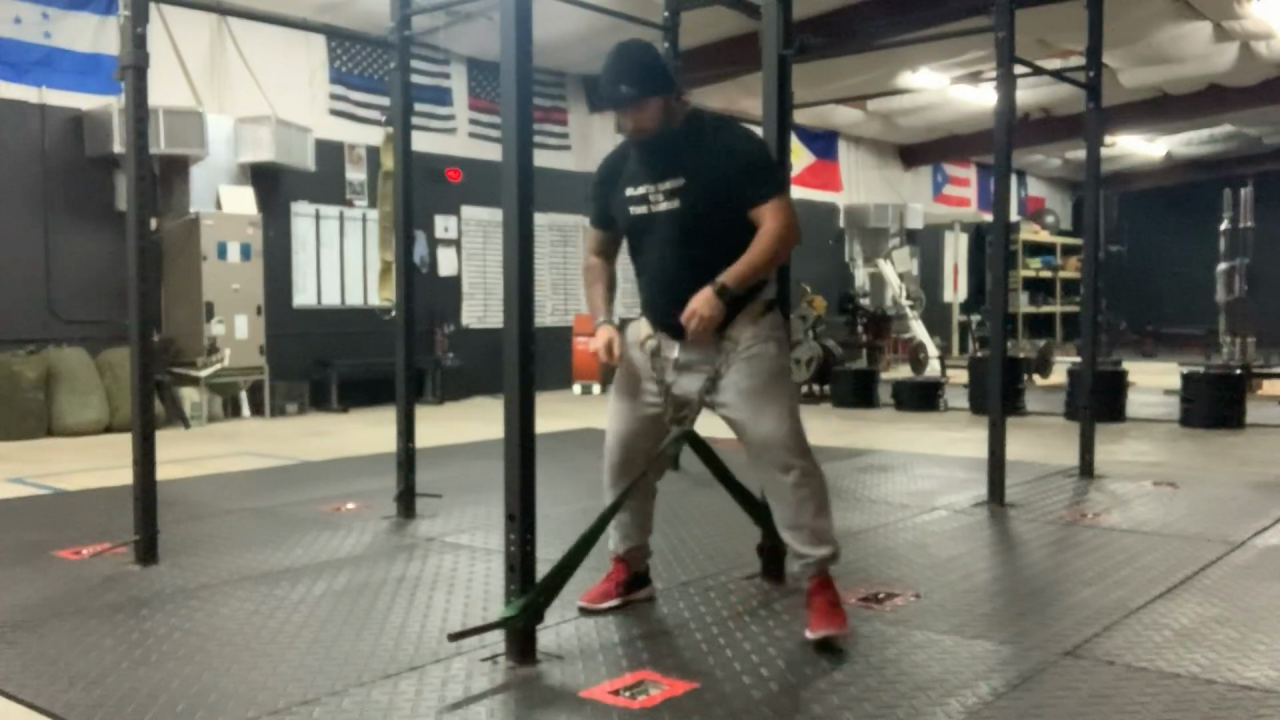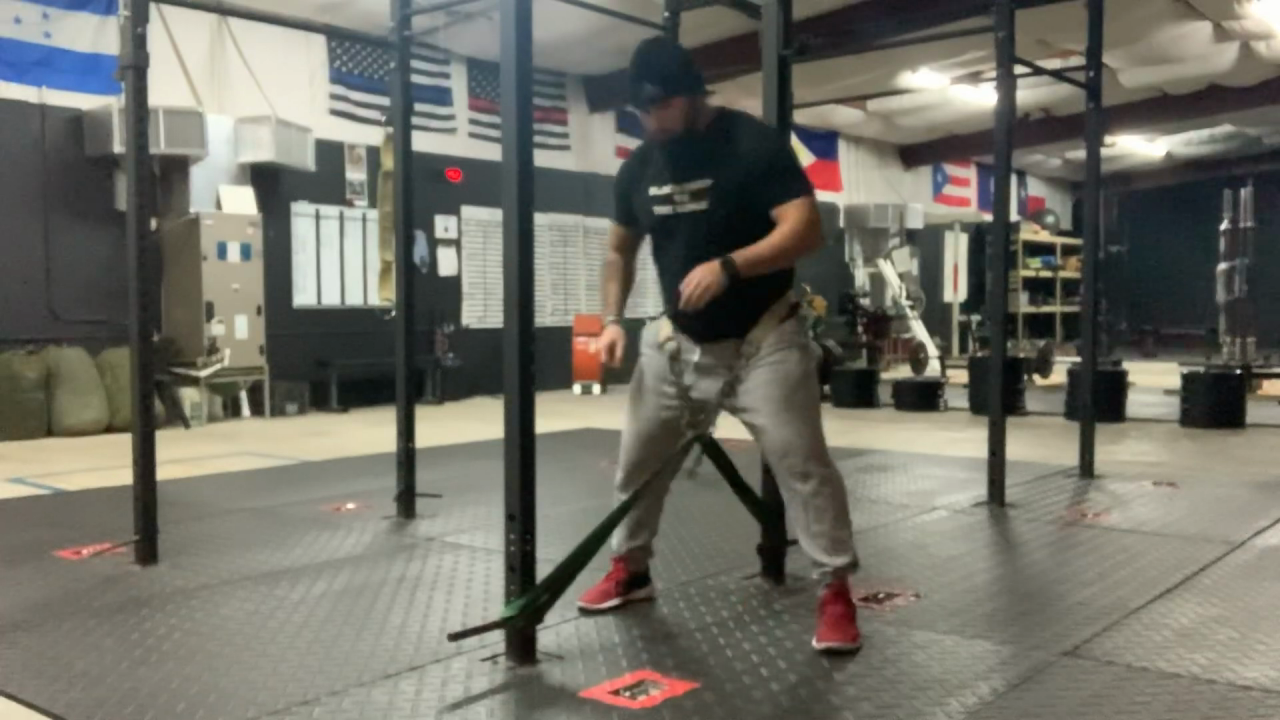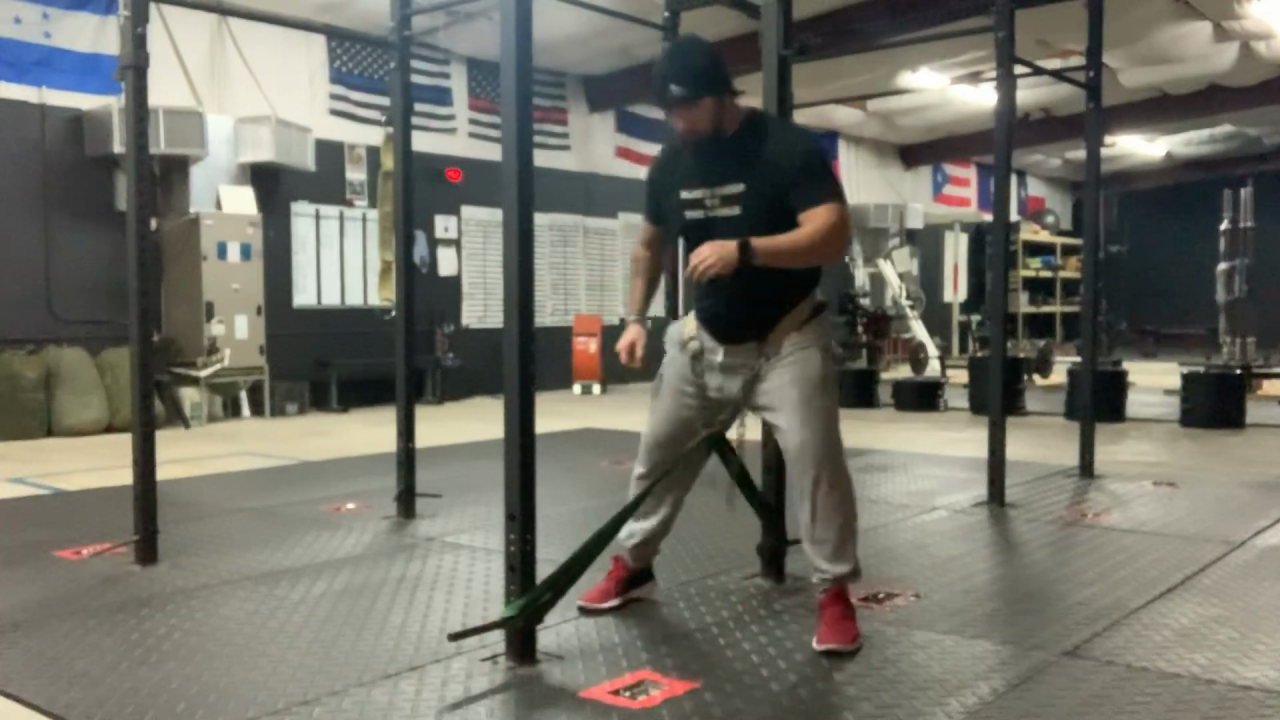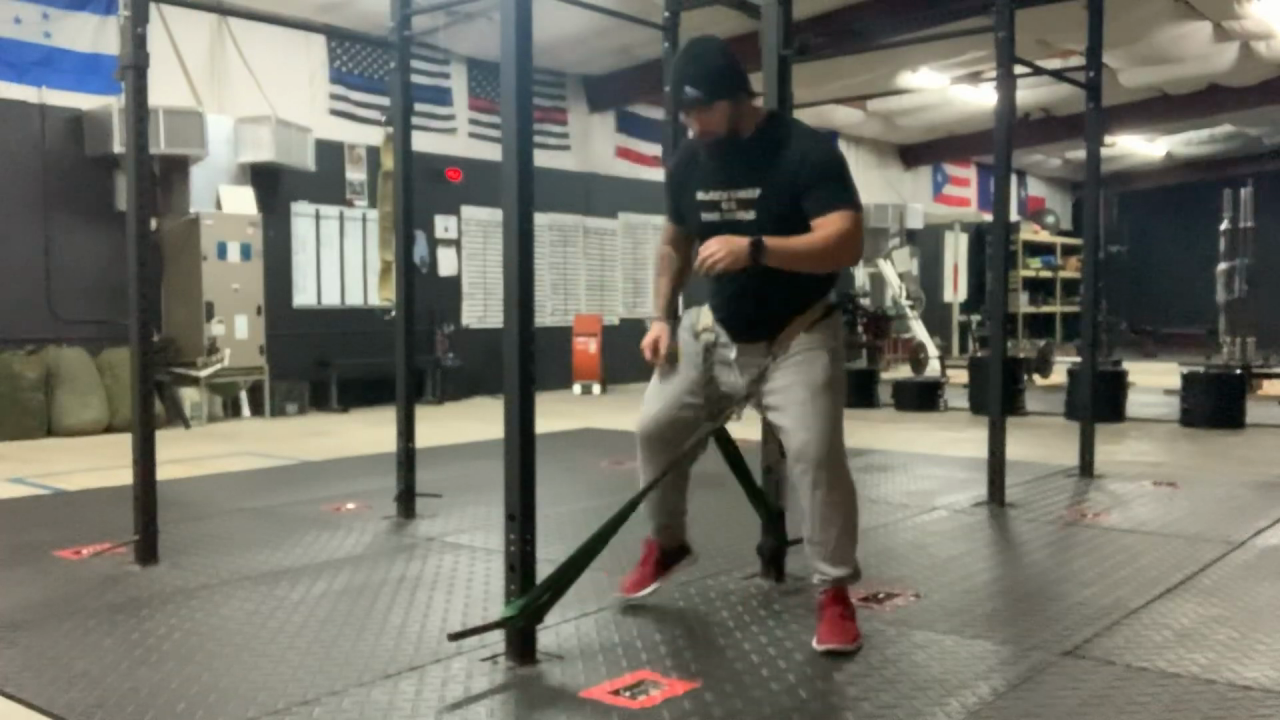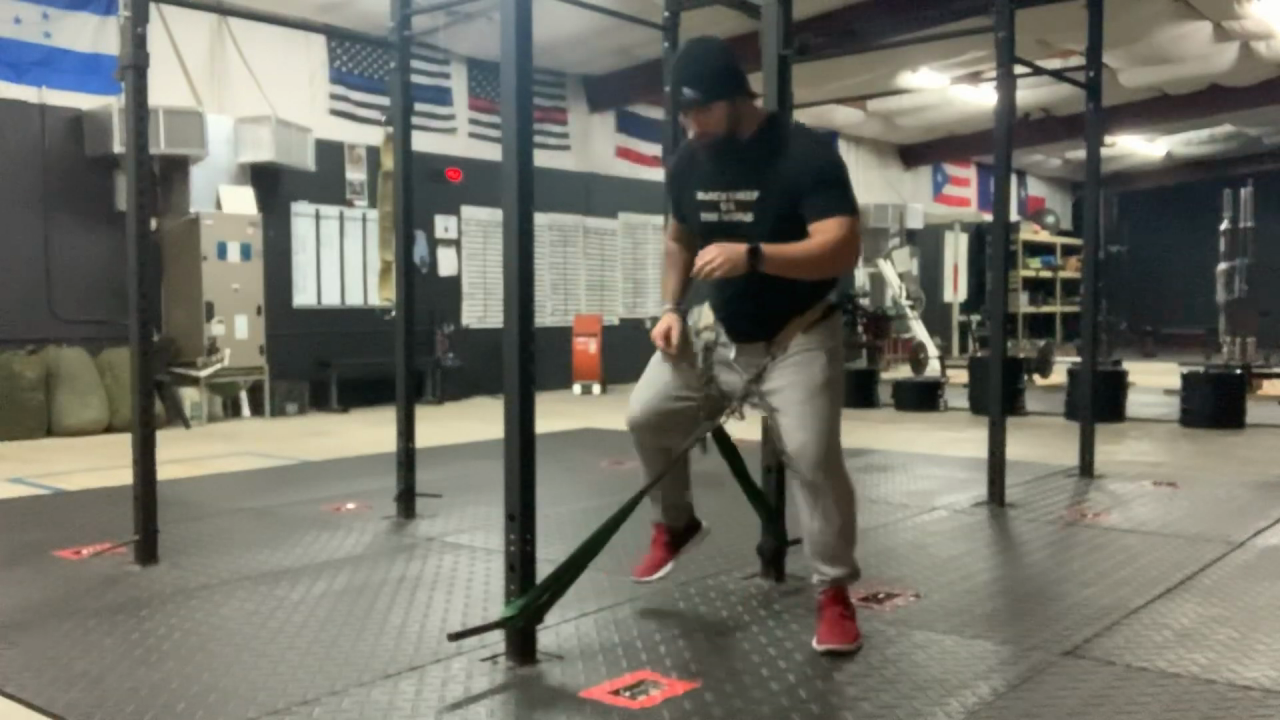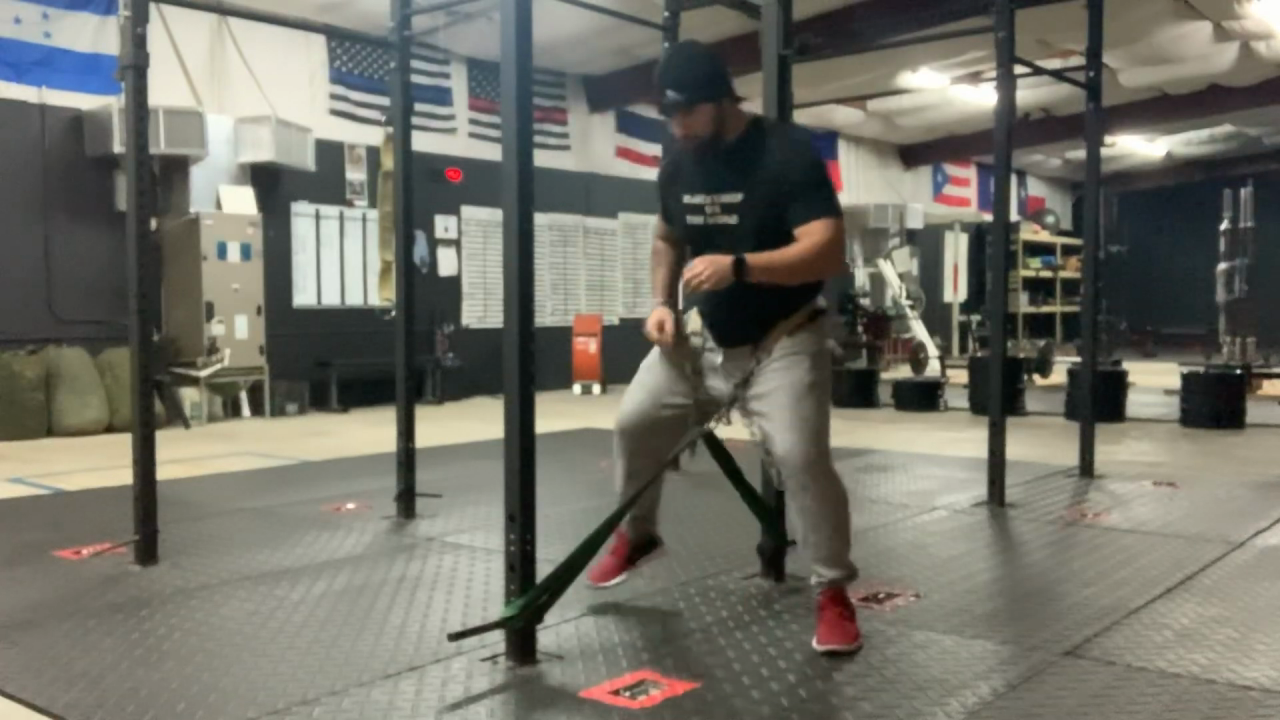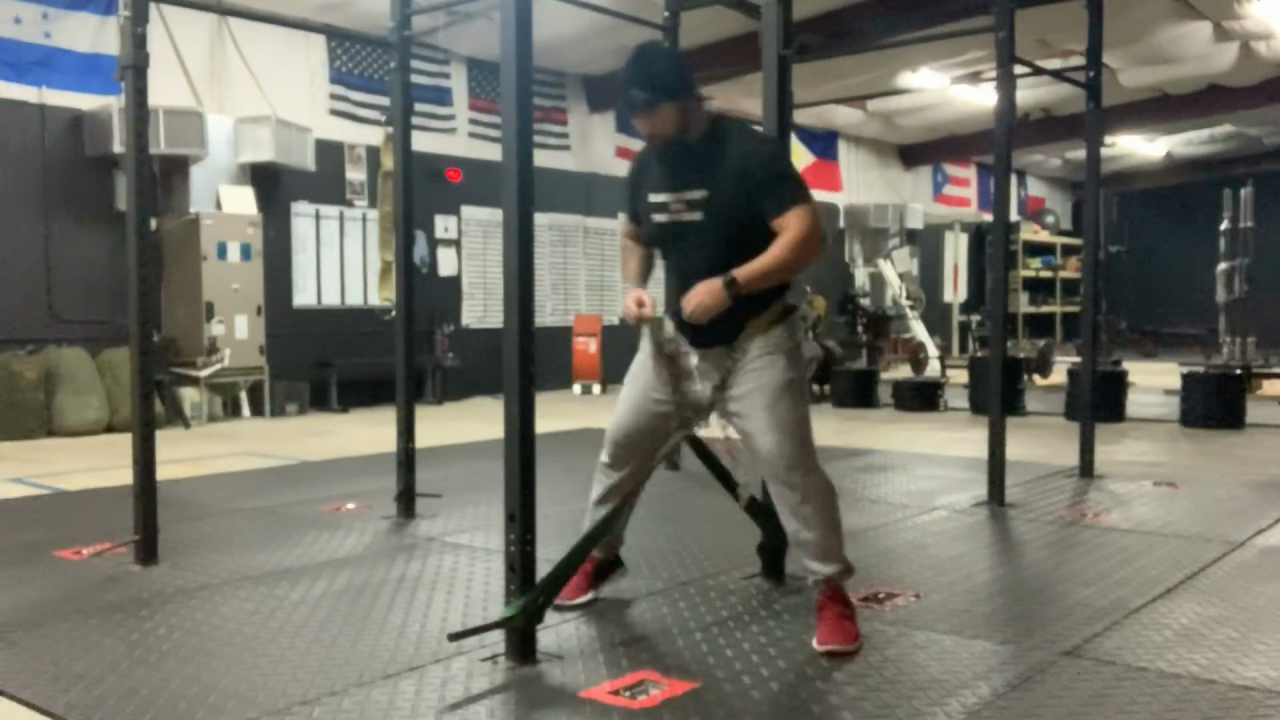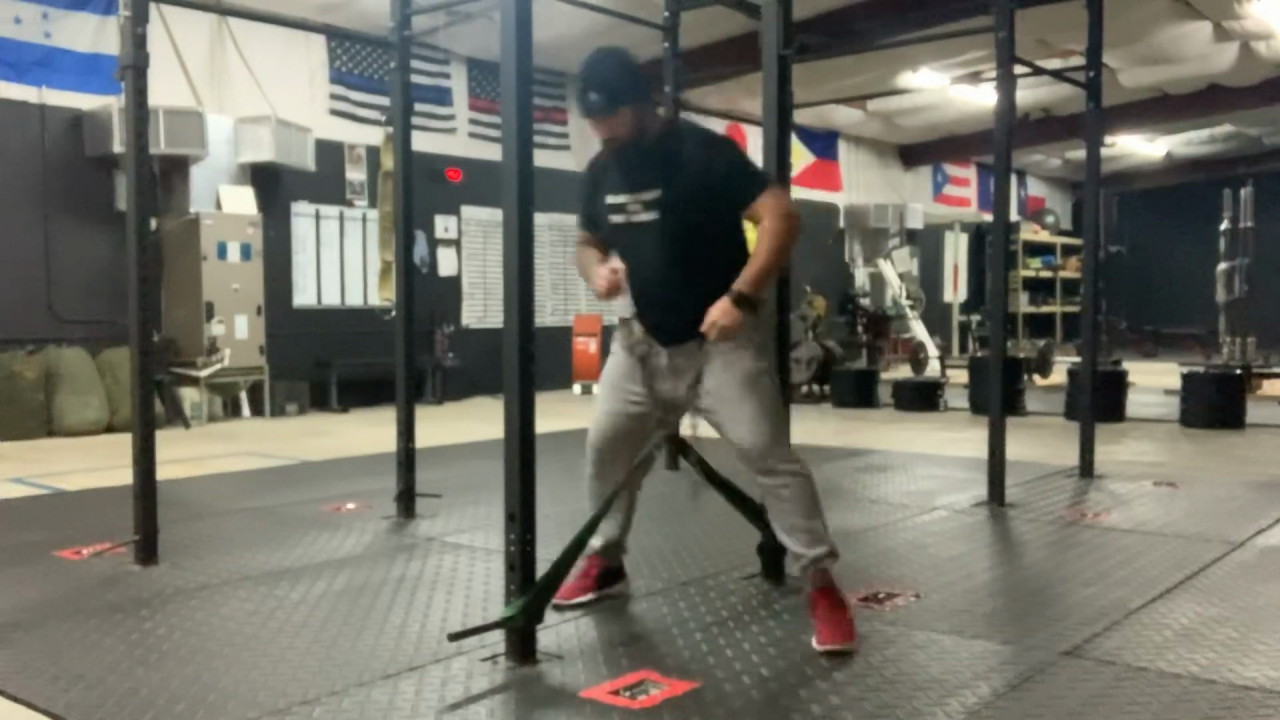
dt=0.1s
person 1, frame 1
left shoulder: (730, 144)
right shoulder: (616, 168)
left elbow: (782, 227)
right elbow: (598, 253)
left wrist: (722, 289)
right wrist: (604, 320)
left hip: (741, 332)
right hip: (658, 338)
left knee: (782, 449)
right knee: (624, 453)
left ankle: (819, 580)
right ankle: (629, 568)
person 1, frame 2
left shoulder: (755, 144)
right shoulder: (638, 166)
left elbow: (805, 229)
right elbow: (618, 249)
left wrist: (727, 266)
right wrist: (612, 319)
left hip: (763, 336)
right hip: (679, 339)
left knee: (800, 455)
right knee: (639, 455)
left ankle: (835, 590)
right ankle: (630, 568)
person 1, frame 3
left shoulder: (790, 148)
right shoulder: (670, 164)
left elbow: (831, 237)
right elbow: (650, 245)
left wrist: (743, 251)
right wrist: (636, 319)
left hip: (787, 335)
right hip: (704, 337)
left knee: (813, 457)
right knee: (661, 450)
left ankle: (835, 591)
right ankle: (633, 564)
person 1, frame 4
left shoulder: (808, 152)
right shoulder: (688, 162)
left elbow: (845, 244)
right elbow: (674, 243)
left wrist: (754, 247)
right wrist: (661, 317)
left hip: (798, 336)
right hip: (717, 331)
left knee: (816, 458)
right knee: (657, 429)
left ankle: (835, 592)
right ankle: (666, 542)
person 1, frame 5
left shoulder: (806, 154)
right shoulder: (688, 161)
left elbow: (841, 250)
right elbow: (678, 238)
left wrist: (751, 255)
right wrist: (671, 307)
left hip: (797, 335)
right hip: (717, 328)
left knee: (813, 458)
right knee: (647, 416)
left ankle: (834, 591)
right ankle: (675, 522)
person 1, frame 6
left shoulder: (790, 155)
right shoulder: (677, 164)
left elbow: (827, 253)
right elbow: (667, 239)
left wrist: (737, 266)
right wrist: (662, 303)
left hip: (783, 339)
right hip: (704, 334)
left knee: (801, 460)
right knee: (635, 423)
left ankle: (832, 592)
right ankle: (637, 535)
person 1, frame 7
left shoulder: (750, 154)
right shoulder: (644, 166)
left elbow: (807, 236)
right elbow: (635, 238)
left wrist: (730, 284)
right wrist: (634, 287)
left hip: (754, 338)
right hip: (680, 340)
left knee: (787, 458)
right knee: (625, 440)
left ankle: (831, 592)
right ankle: (599, 555)
person 1, frame 8
left shoulder: (703, 152)
right shoulder: (600, 171)
left elbow: (779, 216)
right elbow: (589, 245)
left wrist: (740, 297)
right wrist: (596, 274)
left hip: (720, 337)
right hip: (646, 339)
left knee: (764, 449)
right knee: (606, 445)
left ankle: (821, 584)
right ankle: (603, 564)
